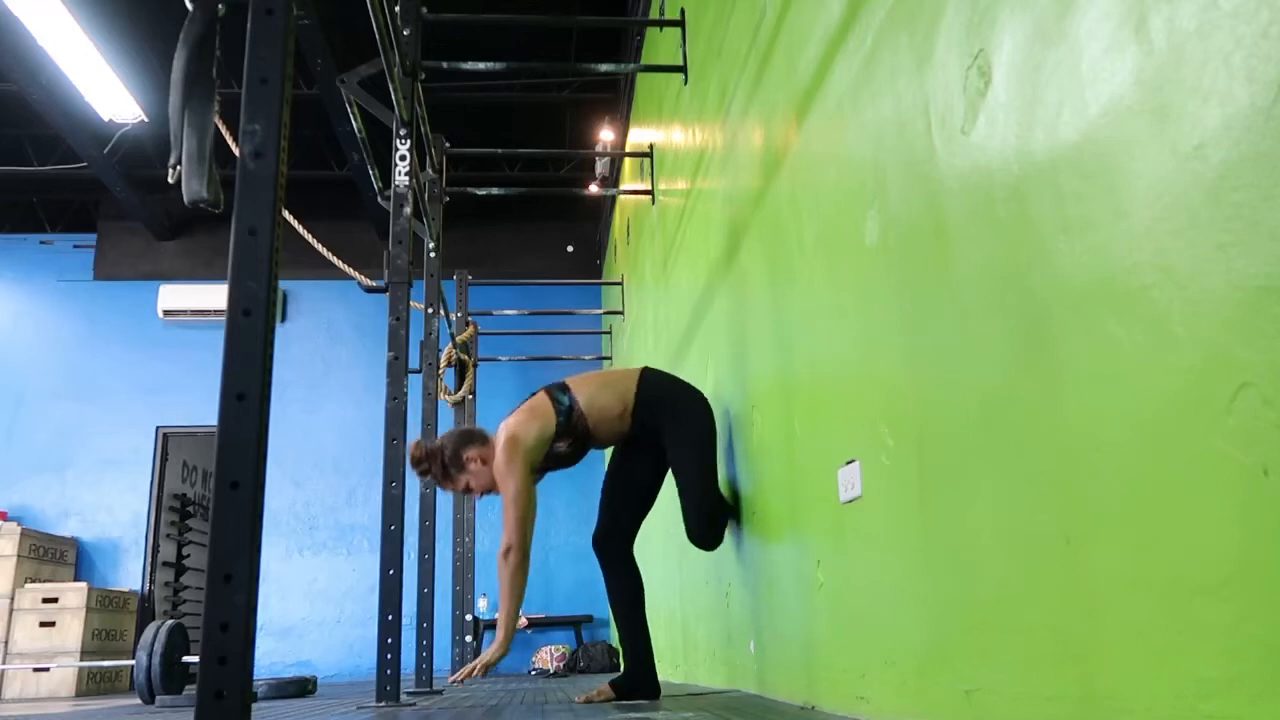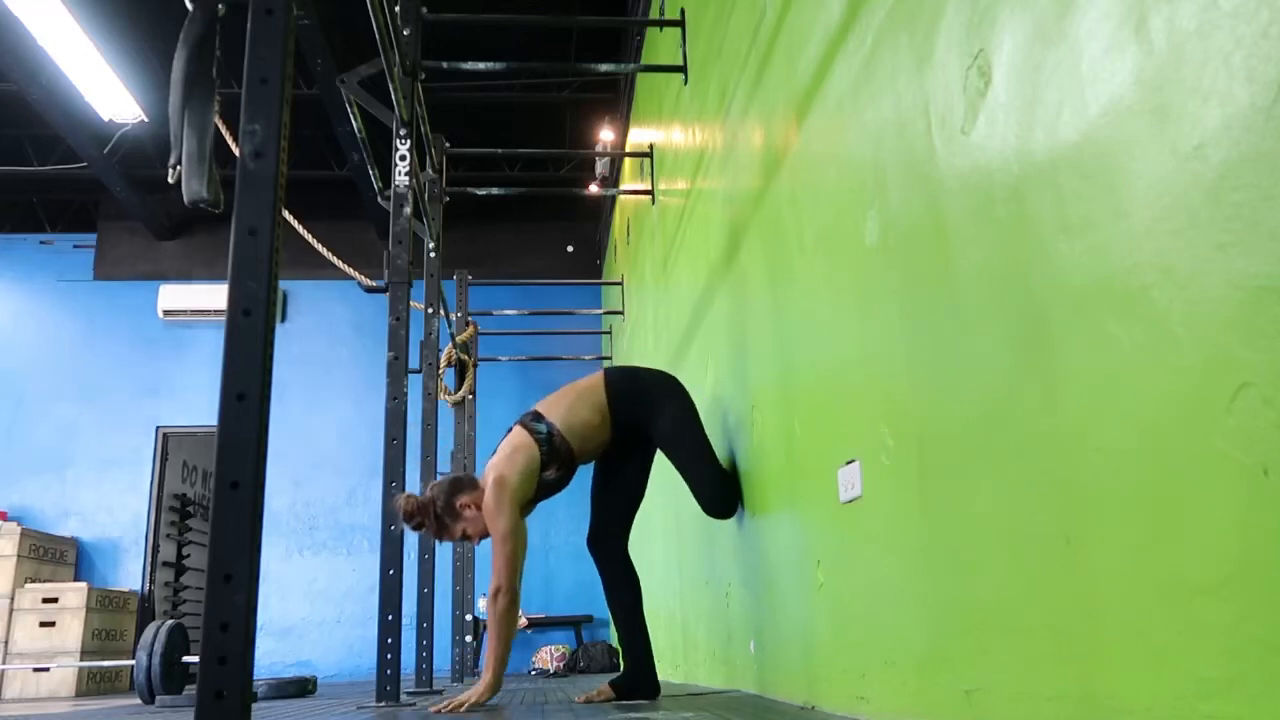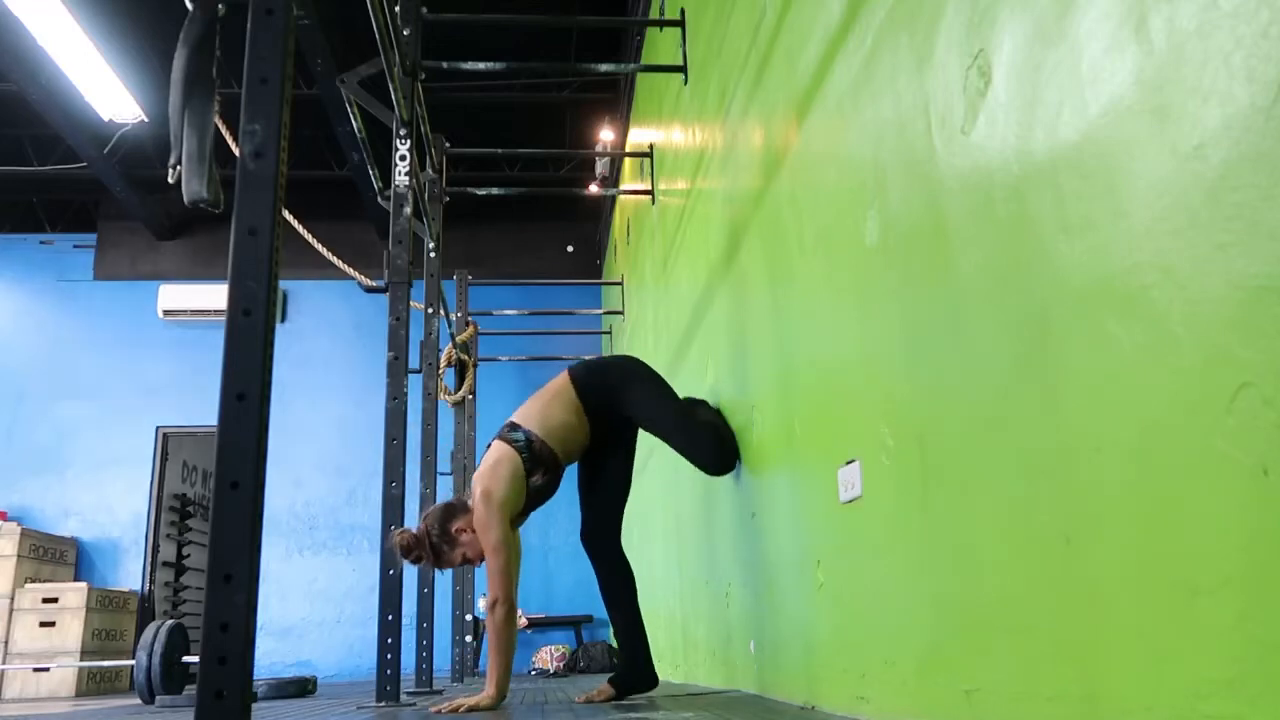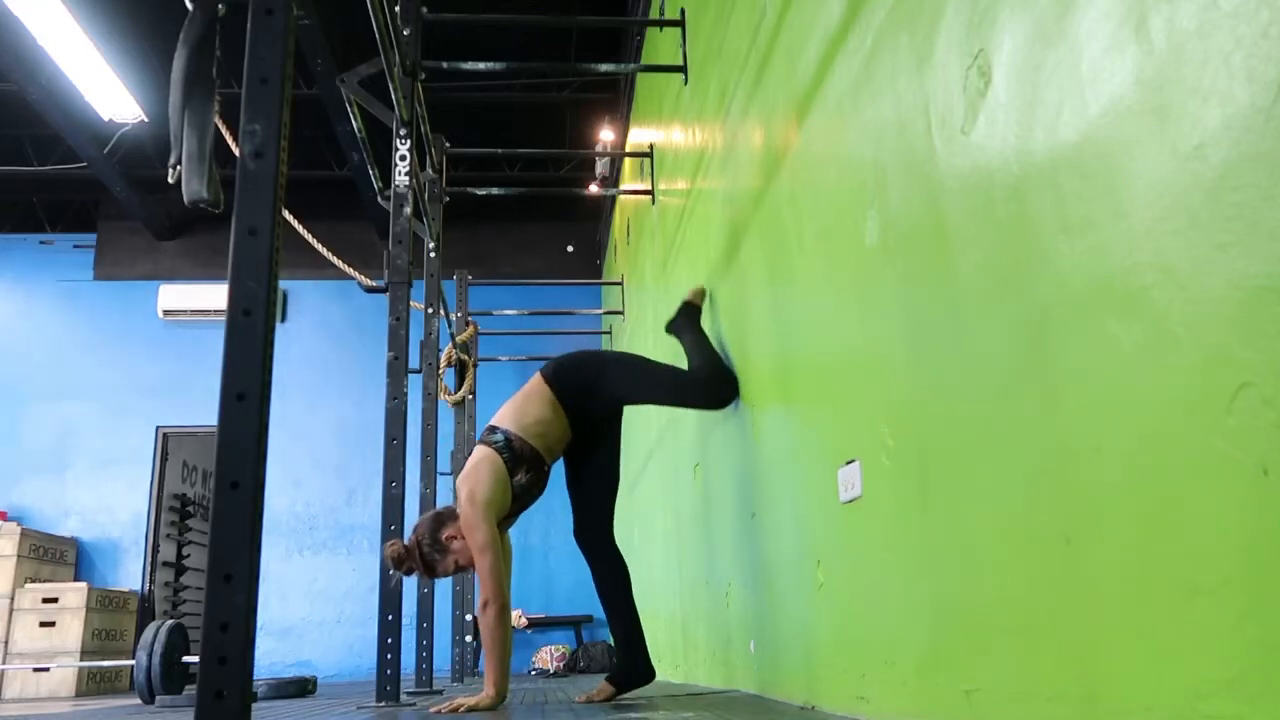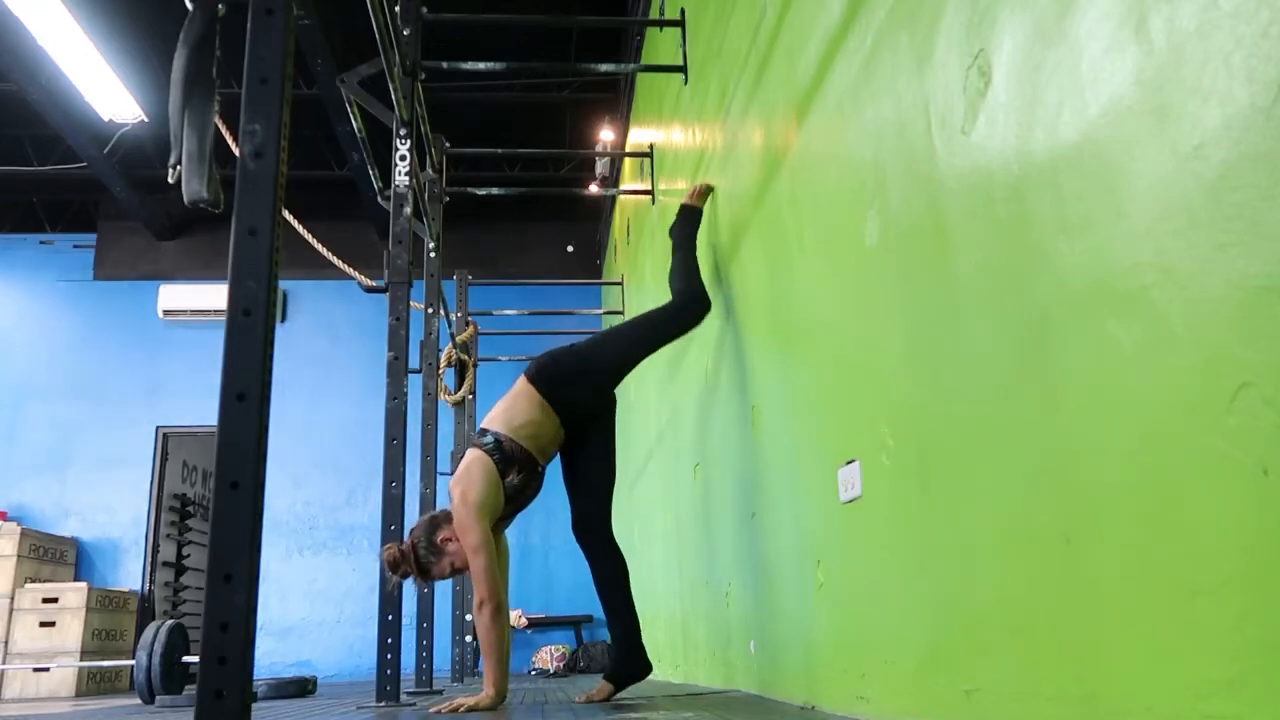
dt=0.3s
person 1, frame 1
left shoulder: (511, 447)
right shoulder: (512, 444)
left elbow: (513, 550)
right elbow: (515, 551)
left wrist: (501, 639)
right wrist: (505, 634)
left hip: (672, 407)
right hip: (642, 425)
left knee: (703, 530)
right knee: (610, 543)
left ankle: (717, 504)
right ankle: (639, 674)
person 1, frame 2
left shoulder: (500, 486)
right shoulder: (499, 483)
left elbow: (503, 590)
right elbow: (506, 589)
left wrist: (489, 683)
right wrist: (490, 680)
left hip: (649, 399)
right hip: (624, 422)
left knee: (718, 503)
right knee: (606, 544)
right ankle: (639, 675)
person 1, frame 3
left shoulder: (488, 502)
right shoulder: (495, 506)
left elbow: (500, 603)
right elbow: (502, 602)
left wrist: (493, 691)
right wrist: (496, 688)
left hip: (613, 385)
right hip: (597, 408)
left knee: (716, 456)
right knee: (599, 540)
right ankle: (635, 668)
person 1, frame 4
left shoulder: (475, 504)
right shoulder: (487, 513)
left elbow: (492, 603)
right elbow: (495, 602)
left wrist: (493, 692)
right wrist: (495, 689)
left hip: (585, 382)
right hip: (581, 410)
left knee: (716, 389)
right knee: (594, 537)
left ankle: (687, 322)
right ankle: (632, 664)
person 1, frame 5
left shoulder: (469, 509)
right shoulder: (483, 517)
left elbow: (488, 604)
right elbow: (493, 604)
left wrist: (492, 692)
right wrist: (495, 687)
left hip: (569, 382)
right hip: (574, 408)
left knee: (689, 308)
right knee: (592, 533)
left ankle: (684, 224)
right ankle: (627, 660)
